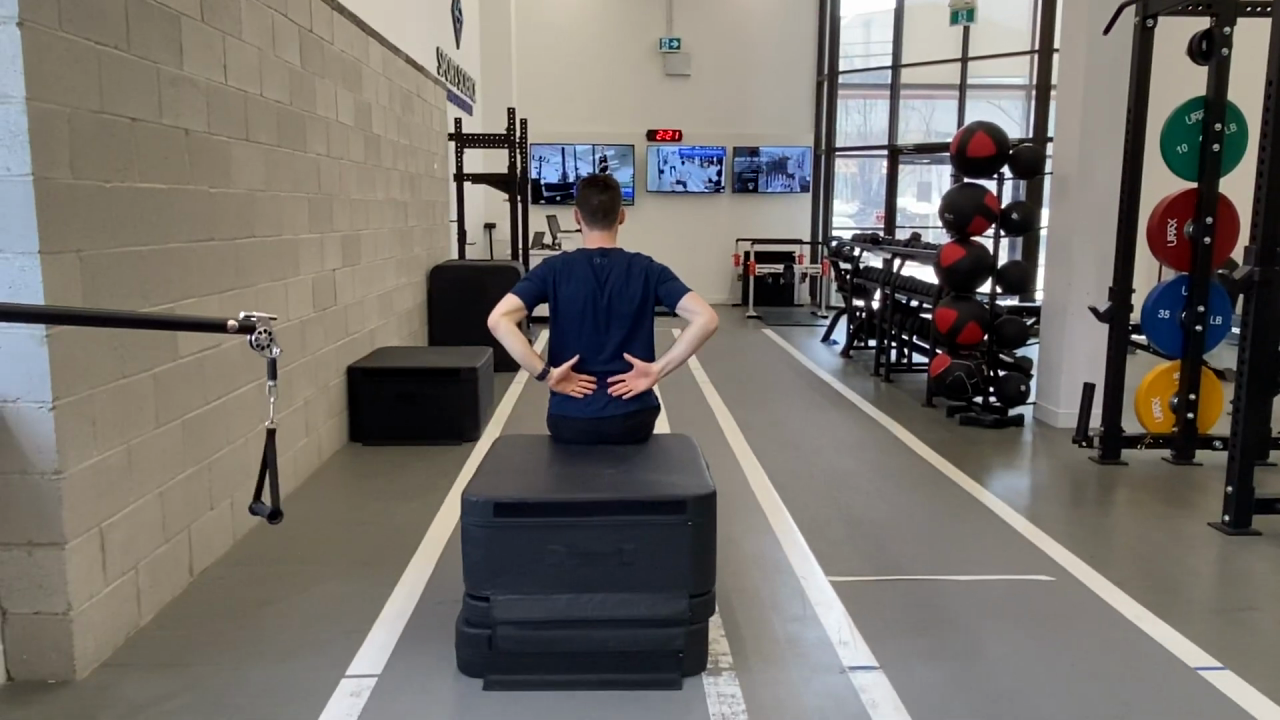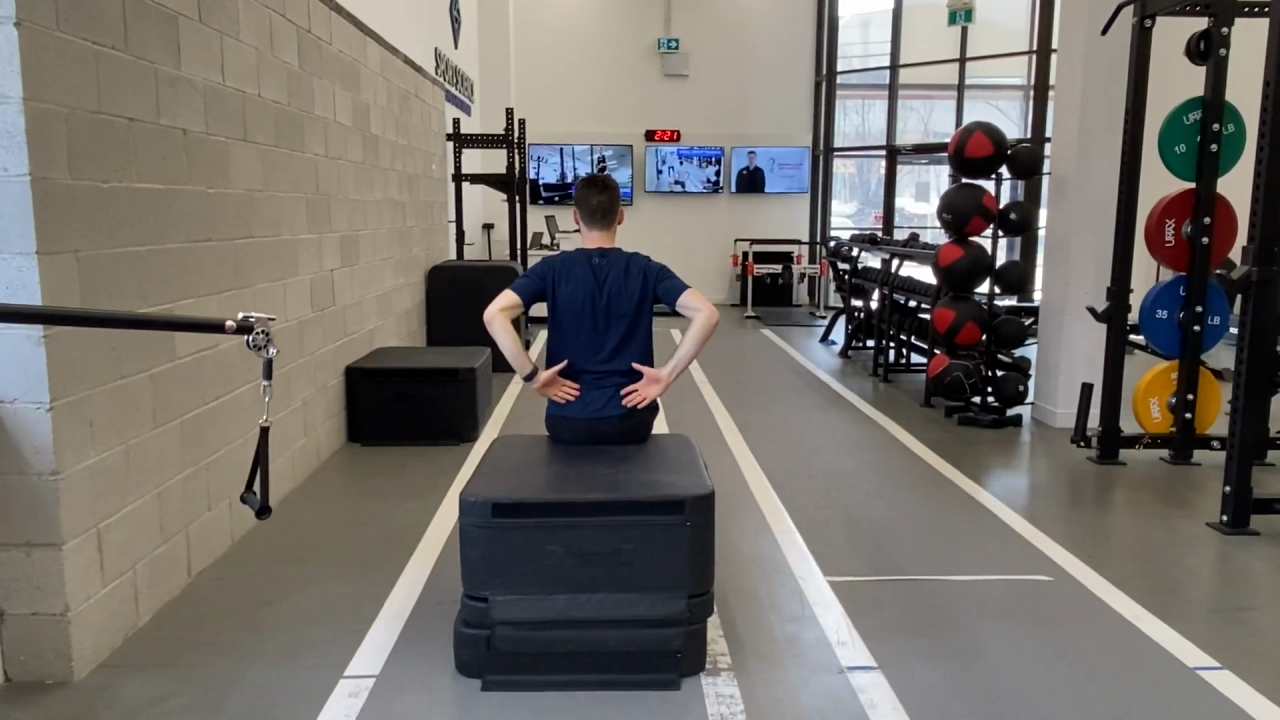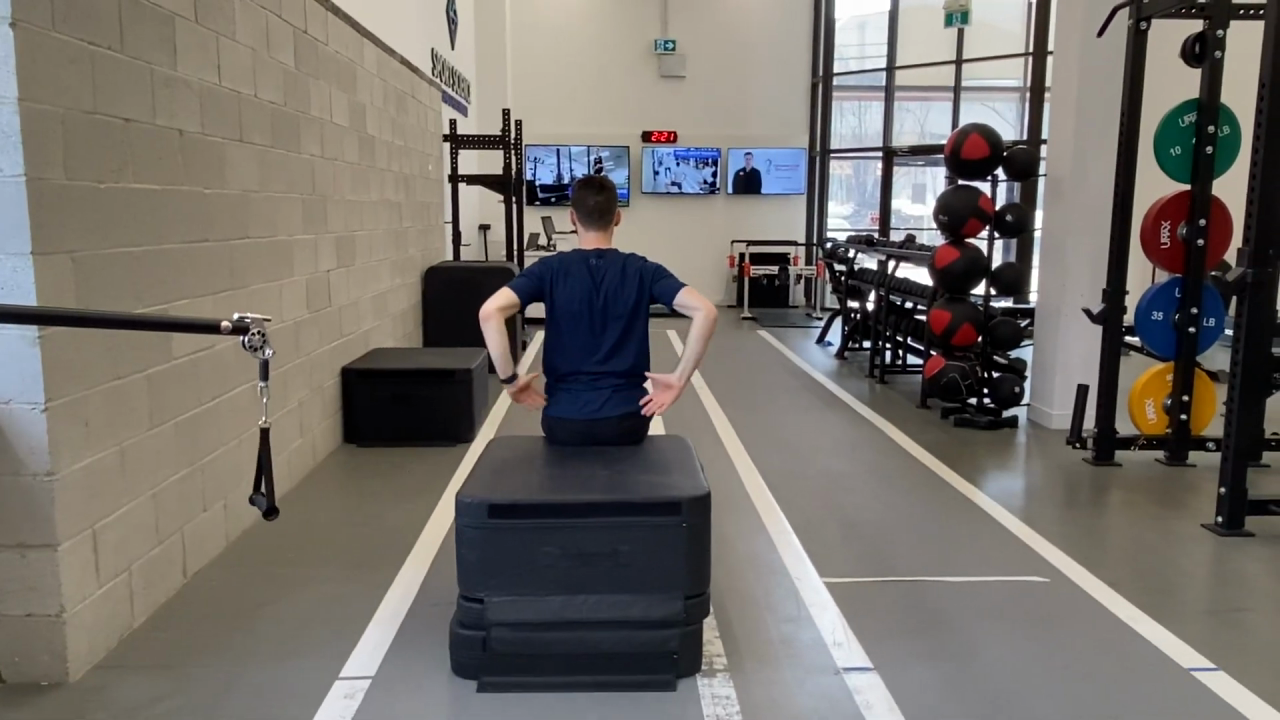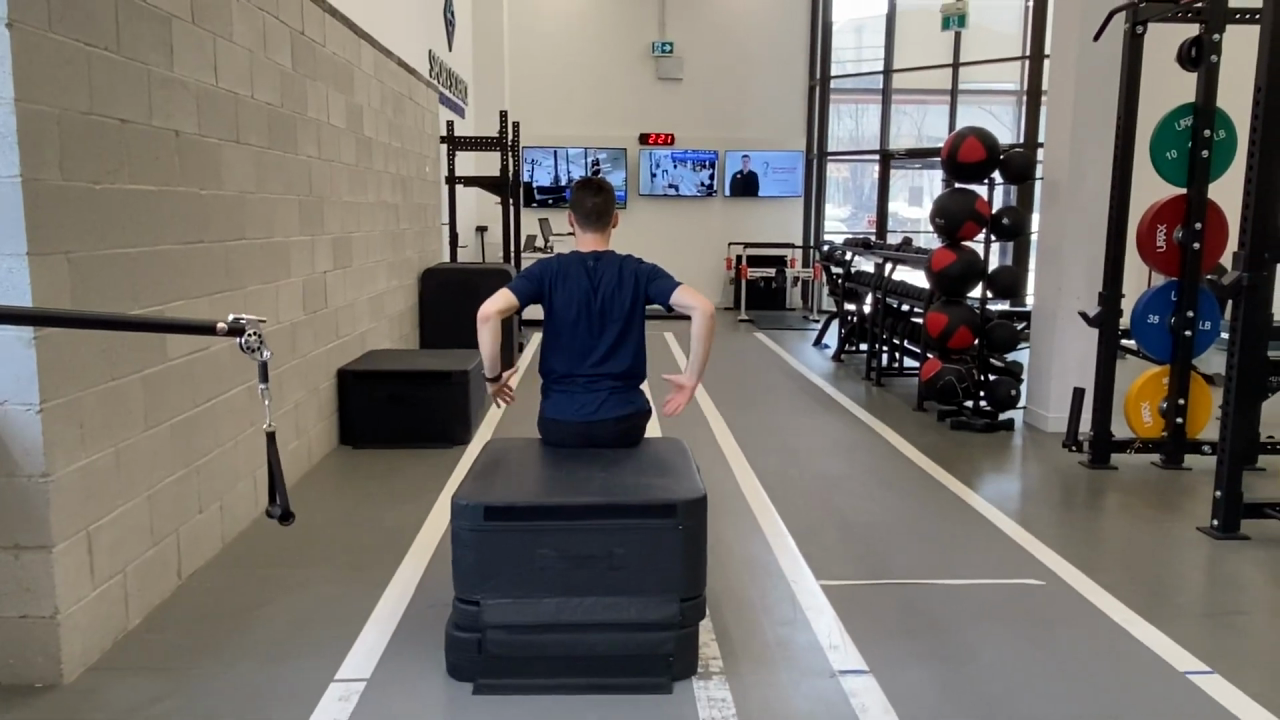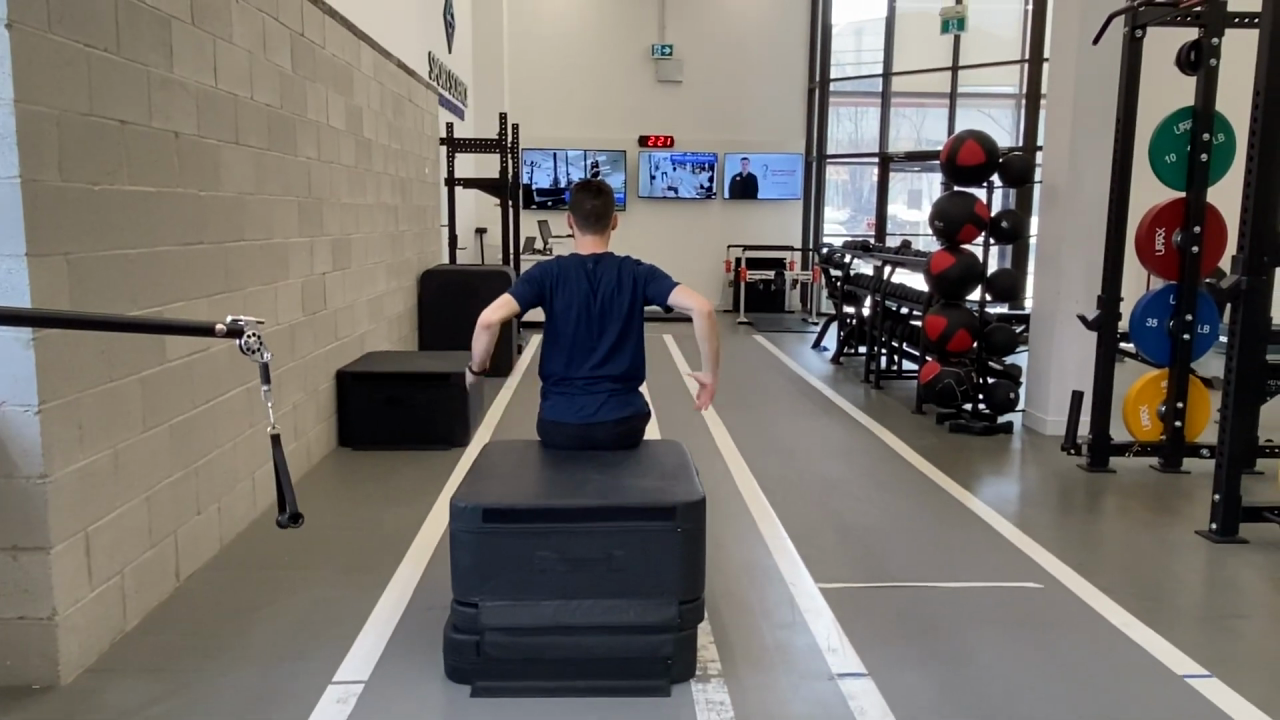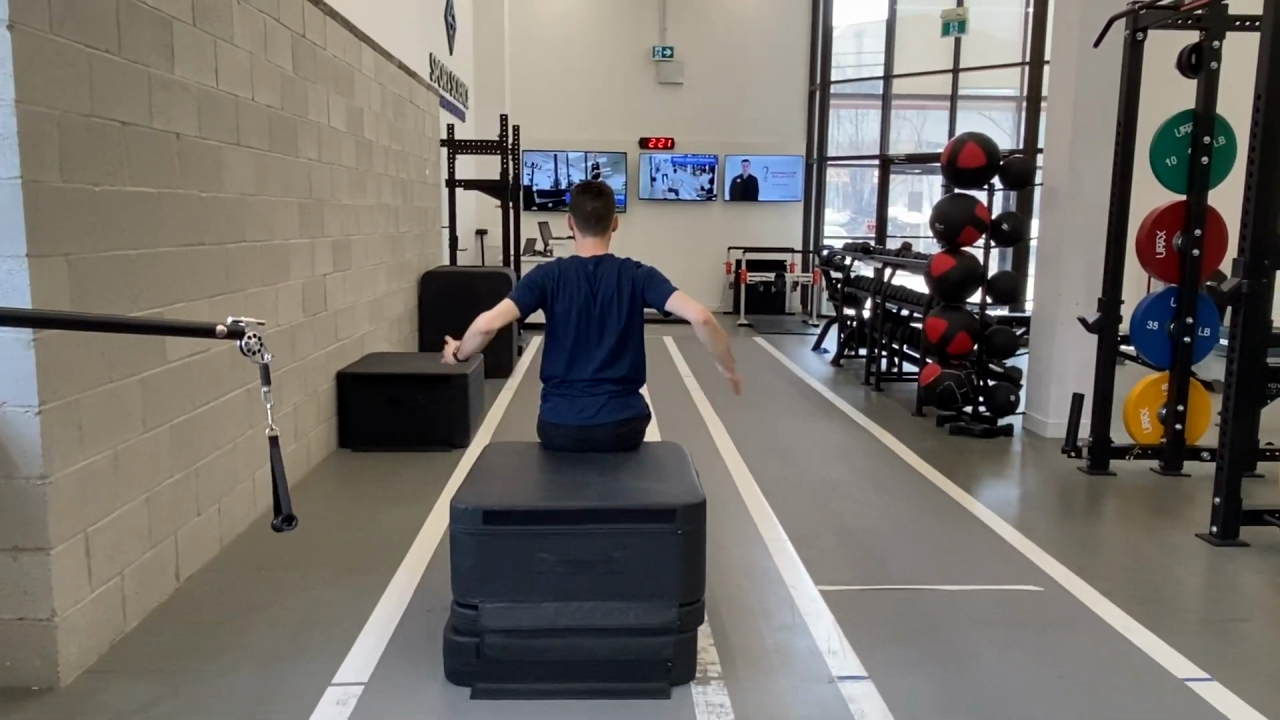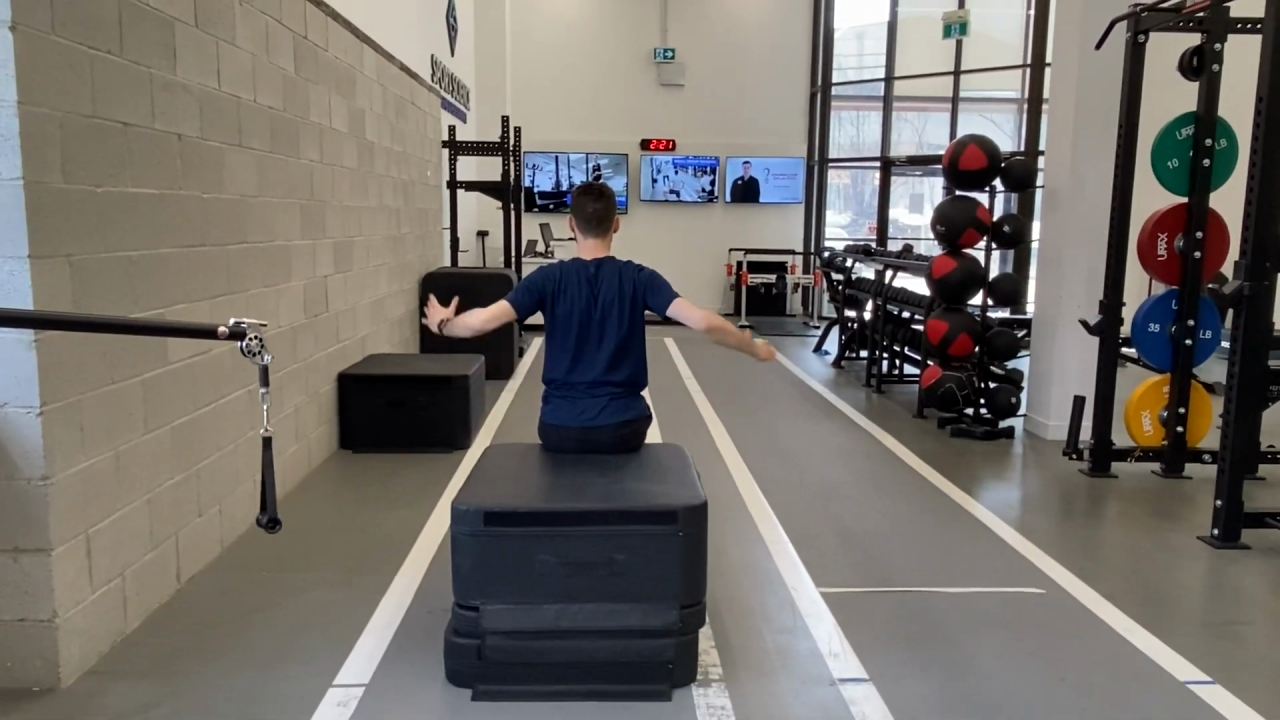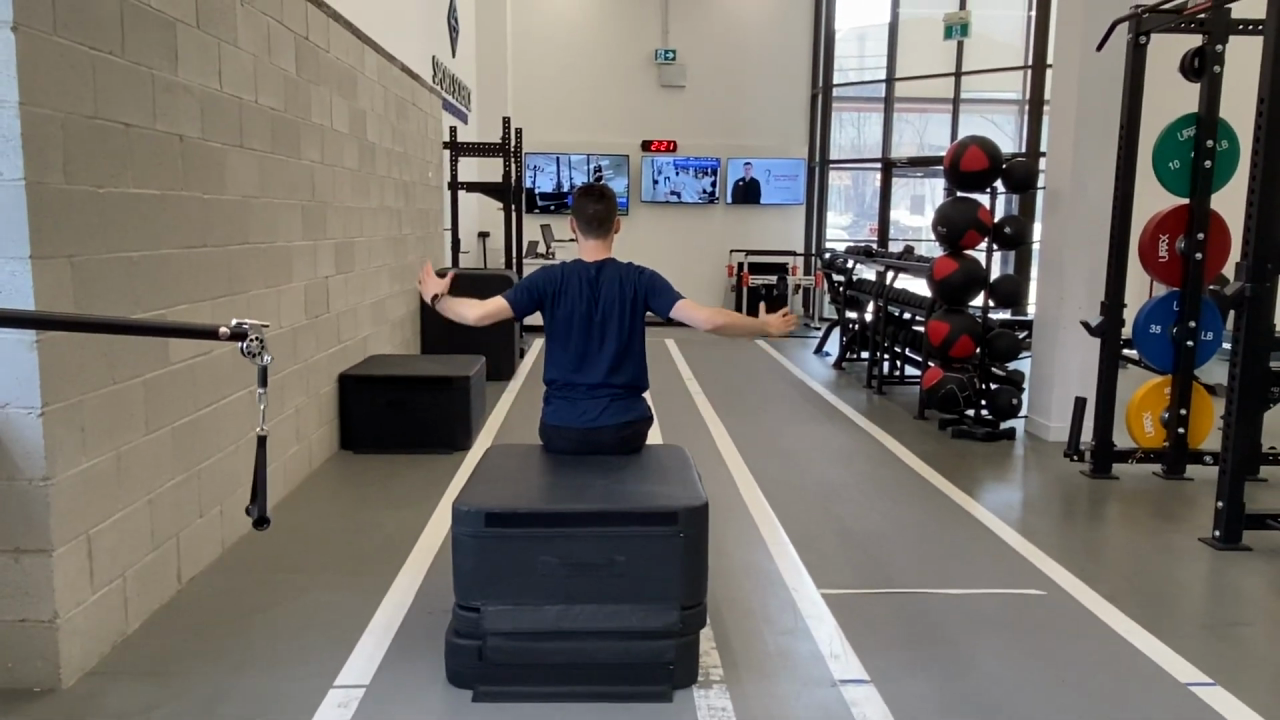
dt=0.2s
person 1, frame 1
left shoulder: (553, 270)
right shoulder: (648, 271)
left elbow: (499, 320)
right elbow: (706, 318)
left wrist: (546, 373)
right wrist: (657, 370)
left hip: (568, 419)
right hip: (632, 418)
person 1, frame 2
left shoulder: (552, 270)
right shoulder: (646, 271)
left elbow: (494, 315)
right elbow: (706, 314)
left wrist: (533, 375)
right wrist: (667, 374)
left hip: (567, 419)
right hip: (630, 418)
person 1, frame 3
left shoulder: (549, 270)
right shoulder: (643, 272)
left elbow: (490, 313)
right elbow: (705, 312)
left wrist: (510, 379)
right wrist: (679, 379)
left hip: (563, 420)
right hip: (627, 418)
person 1, frame 4
left shoulder: (547, 272)
right shoulder: (640, 273)
left elbow: (488, 314)
right elbow: (703, 309)
left wrist: (492, 377)
right wrist: (690, 378)
left hip: (560, 421)
right hip: (624, 420)
person 1, frame 5
left shoulder: (546, 274)
right shoulder: (638, 274)
left elbow: (489, 320)
right elbow: (702, 309)
left wrist: (476, 369)
right wrist: (709, 374)
left hip: (559, 423)
right hip: (623, 421)
person 1, frame 6
left shoulder: (547, 276)
right shoulder: (638, 276)
left elbow: (488, 325)
right elbow: (700, 317)
left wrist: (459, 354)
right wrist: (729, 367)
left hip: (558, 425)
right hip: (622, 424)
person 1, frame 7
left shoulder: (548, 278)
right shoulder: (640, 279)
left elbow: (483, 321)
right elbow: (704, 323)
left wrist: (444, 324)
right wrist: (755, 348)
left hip: (560, 426)
right hip: (623, 425)
person 1, frame 8
left shoulder: (549, 280)
right shoulder: (640, 280)
left elbow: (479, 314)
right elbow: (708, 320)
left wrist: (437, 298)
right wrist: (766, 327)
left hip: (561, 428)
right hip: (625, 428)
